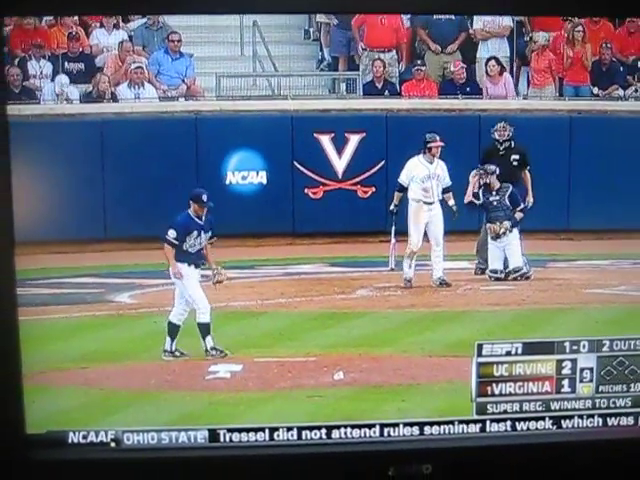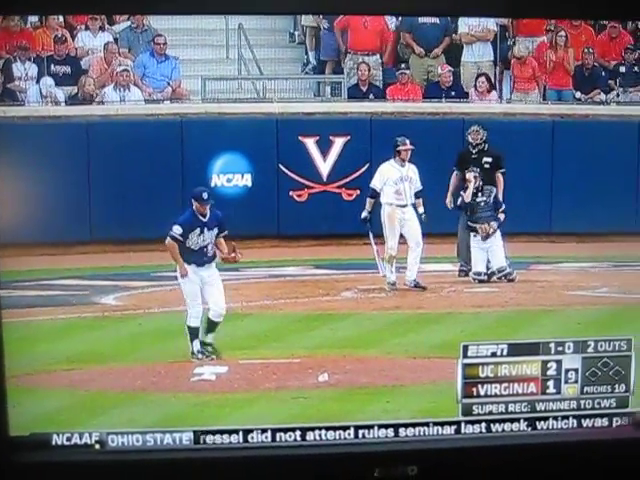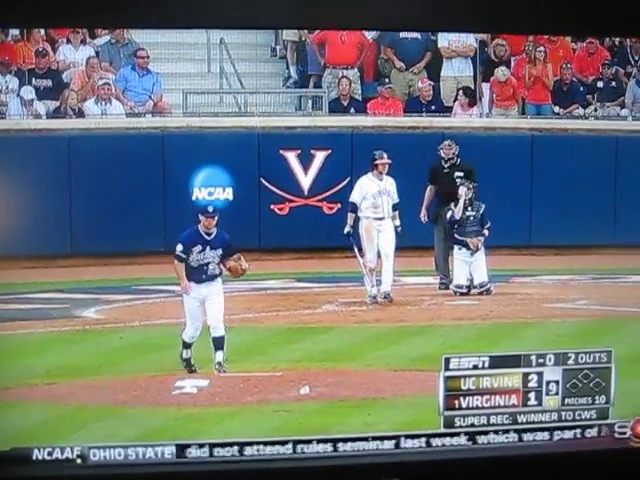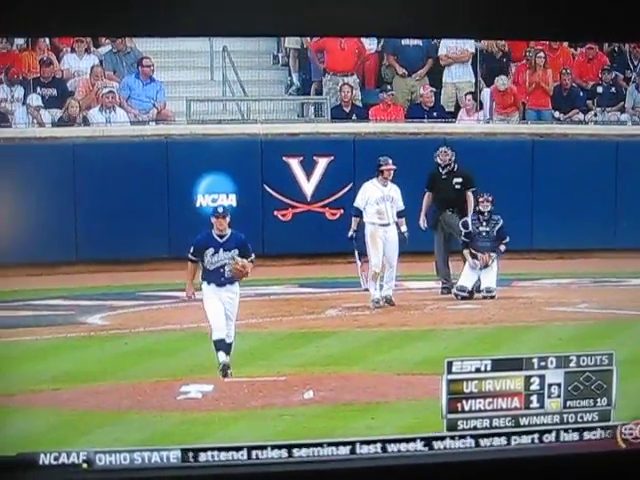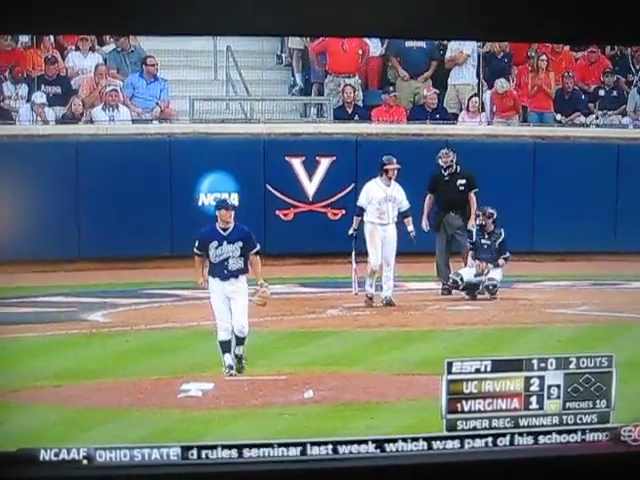
dt=0.4s
person 1, frame 1
left shoulder: (208, 220)
right shoulder: (181, 222)
right elbow: (168, 245)
left wrist: (214, 267)
right wrist: (173, 265)
left hip: (195, 269)
right hip: (183, 269)
left knee: (180, 310)
right knee: (203, 307)
left ankle: (169, 349)
right ankle: (209, 348)
person 1, frame 2
left shoulder: (216, 216)
right shoulder: (185, 220)
right elbow: (170, 242)
left wrist: (226, 253)
right wrist: (180, 264)
left hip: (210, 269)
right hip: (190, 270)
left knee: (219, 307)
right knee: (195, 311)
left ankle: (207, 339)
right ankle: (196, 349)
person 1, frame 3
left shoulder: (223, 238)
right shoulder: (188, 237)
left elbow: (227, 260)
right elbow: (178, 261)
left wrist: (238, 265)
right wrist: (183, 281)
left hip: (214, 286)
right hip: (192, 287)
left knee: (216, 323)
right knee: (193, 327)
left ankle: (219, 361)
right ankle: (186, 355)
person 1, frame 4
left shoulder: (239, 239)
right shoulder: (202, 240)
left elbow: (249, 261)
right elbow: (192, 262)
left wrist: (245, 270)
right wrist: (189, 285)
left hip: (231, 289)
right hip: (210, 289)
left knee: (229, 329)
right knee: (218, 326)
left ankle: (225, 363)
person 1, frame 5
left shoulder: (243, 232)
right shoulder: (206, 233)
left elbow: (253, 256)
right elbow: (199, 256)
left wrist: (259, 280)
right wrist: (201, 276)
left hip: (238, 283)
right hip: (217, 284)
left knee: (241, 325)
right knee: (223, 326)
left ankle: (239, 354)
right ankle: (228, 363)
person 2, frame 1
left shoulder: (441, 165)
right shoulder: (413, 163)
left elbow: (446, 187)
right elbow: (401, 185)
left wrist: (452, 204)
right wrist: (395, 204)
left hip: (435, 207)
right hip: (417, 207)
left knee: (438, 243)
right knee: (414, 242)
left ankle: (438, 277)
right ankle: (407, 276)
person 2, frame 2
left shoulder: (413, 169)
right shoulder: (385, 168)
left elbow: (417, 192)
right elbow: (374, 190)
left wrist: (421, 211)
right wrist: (367, 210)
left hip: (409, 210)
right hip: (391, 210)
left knee: (416, 243)
right knee: (391, 247)
left ankle: (411, 279)
right ankle: (391, 280)
person 2, frame 3
left shoulder: (390, 182)
right shoulder: (363, 181)
left elbow: (394, 204)
right elbow: (353, 204)
left wrist: (397, 223)
right wrist: (349, 225)
left hip: (386, 223)
right hip: (369, 223)
left knee: (388, 255)
right knee: (370, 259)
left ankle: (386, 290)
right ankle: (372, 292)
person 2, frame 4
left shoulder: (395, 189)
right shoulder: (368, 187)
left elbow: (399, 211)
right elbow: (357, 210)
left wrist: (404, 229)
right wrist: (353, 229)
left hip: (391, 229)
right hip: (374, 229)
left knee: (391, 264)
right knee: (375, 264)
left ankle: (387, 294)
right ankle: (375, 297)
person 2, frame 5
left shoulder: (397, 188)
right shoulder: (371, 186)
left elbow: (405, 209)
right elbow: (360, 208)
left wrist: (410, 228)
right wrist: (354, 228)
left hip: (390, 228)
right hip: (373, 228)
left knee: (389, 263)
right knee: (374, 262)
left ankle: (387, 296)
right ankle: (369, 293)
person 3, frame 1
left shoulder: (519, 152)
right shoulder: (489, 151)
left elbow: (525, 173)
left wrist: (529, 194)
right knee: (488, 229)
right ankle: (482, 263)
person 3, frame 2
left shoulder: (493, 155)
right shoulder: (463, 154)
left elbow: (499, 176)
right elbow: (456, 174)
left wrist: (499, 196)
right wrist: (450, 194)
right knee: (464, 232)
right ankle: (464, 265)
person 3, frame 3
left shoulder: (465, 169)
right shoulder: (436, 169)
right elbow: (431, 188)
right wrist: (424, 208)
right hip: (441, 210)
right knee: (441, 246)
right ankle: (444, 278)
person 3, frame 4
left shoulder: (463, 175)
right shoulder: (434, 175)
left elbow: (469, 195)
right elbow: (429, 195)
left wrist: (469, 217)
right wrist: (422, 215)
left hip: (459, 216)
right hip: (440, 216)
right knee: (440, 252)
right ankle: (446, 283)
person 3, frame 5
left shoulder: (466, 176)
right shoulder: (436, 178)
left elbow: (472, 197)
right elbow: (430, 197)
left wrist: (472, 218)
right wrist: (425, 217)
left hip: (461, 218)
right hip: (442, 218)
left knee: (469, 250)
right knee: (442, 253)
right ankle: (446, 284)
person 4, frame 1
left shoulder: (508, 190)
right shoulder: (482, 193)
left elbow: (521, 211)
right elbow: (467, 201)
left wrist: (509, 223)
right wrist: (472, 183)
left hip: (511, 234)
right hip: (493, 236)
left knee: (518, 274)
right knee: (494, 275)
person 4, frame 2
left shoulder: (490, 191)
right shoulder: (465, 194)
left elbow: (502, 212)
right elbow: (464, 203)
left wrist: (496, 223)
right wrist: (471, 183)
left hip: (493, 235)
right hip: (476, 238)
left knee: (503, 273)
right knee: (478, 277)
person 4, frame 3
left shoulder: (479, 207)
right shoulder: (453, 208)
left elbow: (486, 228)
right elbow: (455, 219)
left wrist: (482, 238)
right wrist: (461, 198)
left hip: (477, 250)
right hip: (460, 251)
left knee: (483, 289)
right knee: (459, 290)
left ankle: (474, 277)
right ankle: (467, 280)
person 4, frame 4
left shoulder: (497, 221)
right shoulder: (469, 221)
left elbow: (504, 243)
right elbow: (465, 244)
left wrist: (495, 254)
right wrist: (469, 259)
left hip: (490, 262)
right hip: (473, 261)
left knee: (489, 294)
right knee: (460, 293)
left ankle: (486, 284)
right ankle: (471, 286)
person 4, frame 5
left shoulder: (499, 235)
right shoulder: (475, 232)
left elbow: (505, 259)
left wrist: (491, 266)
right wrist: (470, 258)
left hip: (494, 269)
right hip: (477, 268)
left knee: (491, 285)
right knee: (455, 279)
left ankle: (492, 292)
right ankle: (473, 288)
